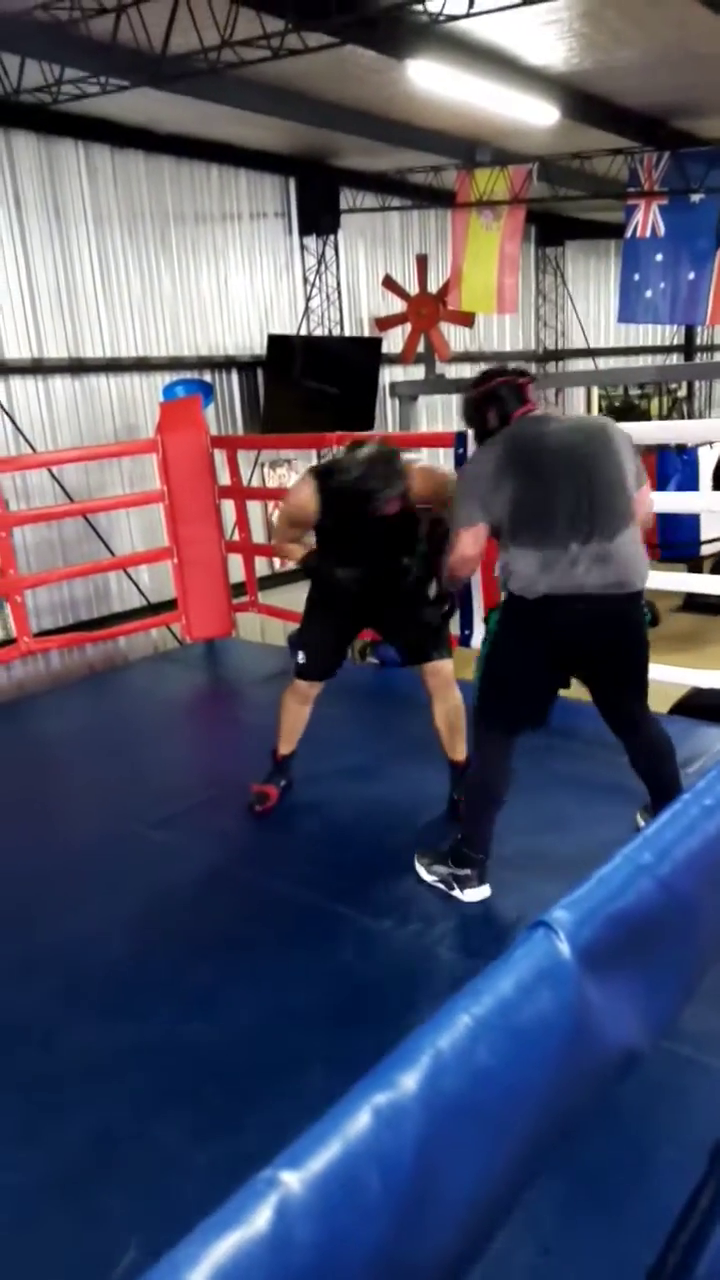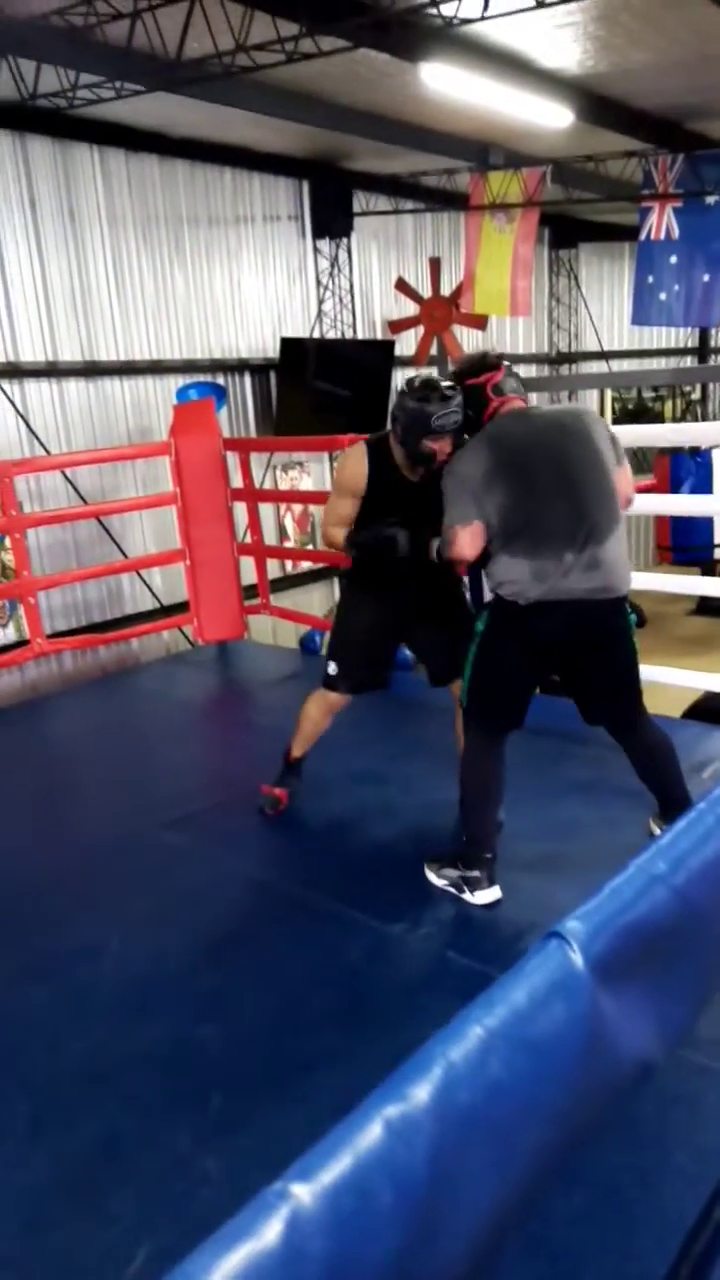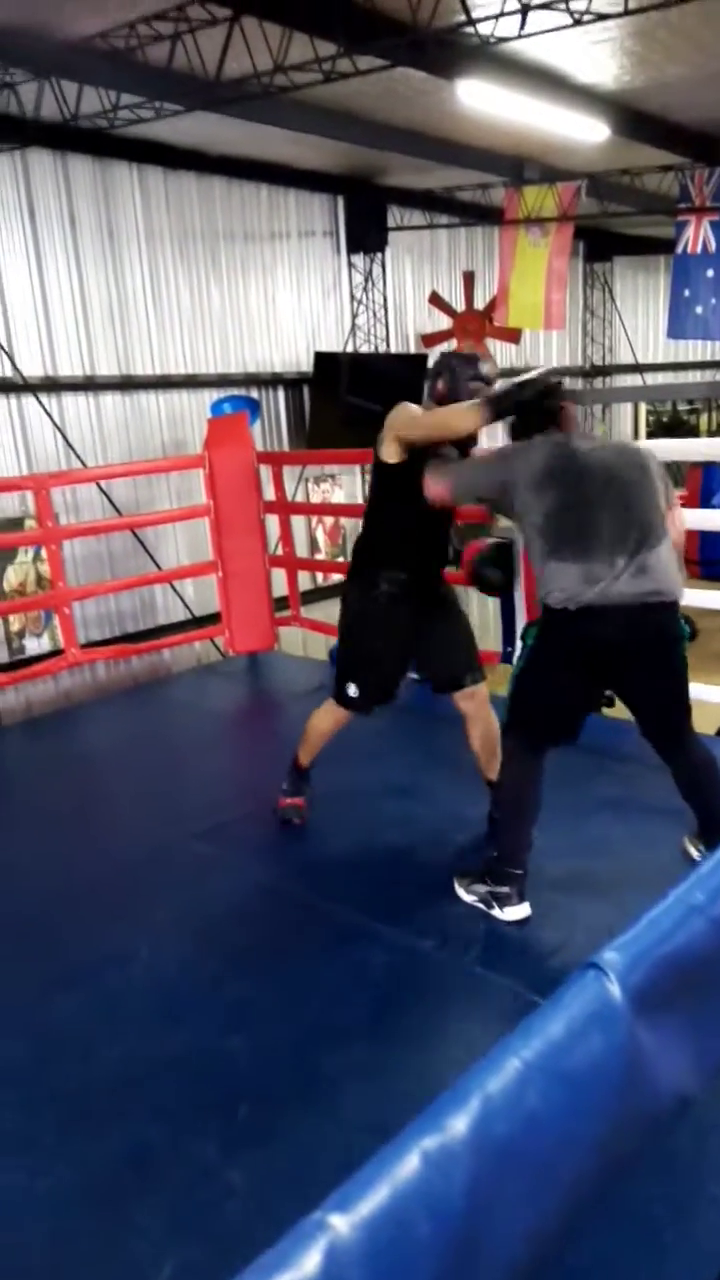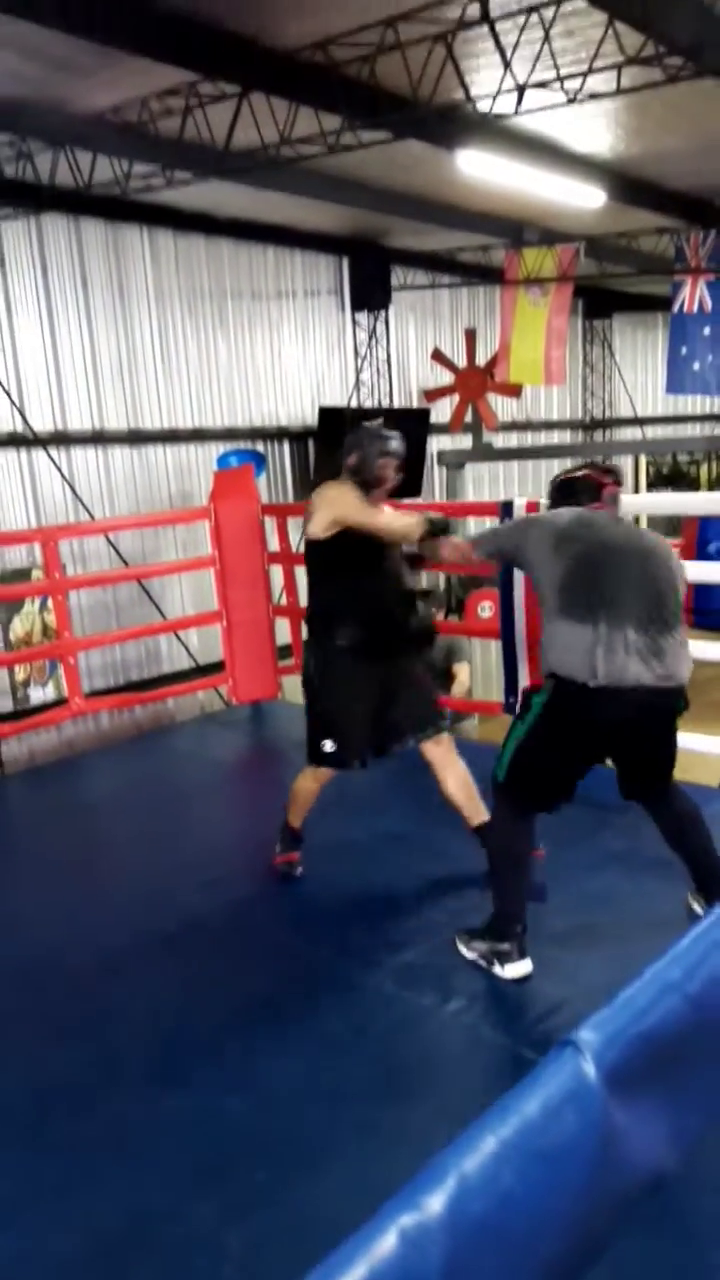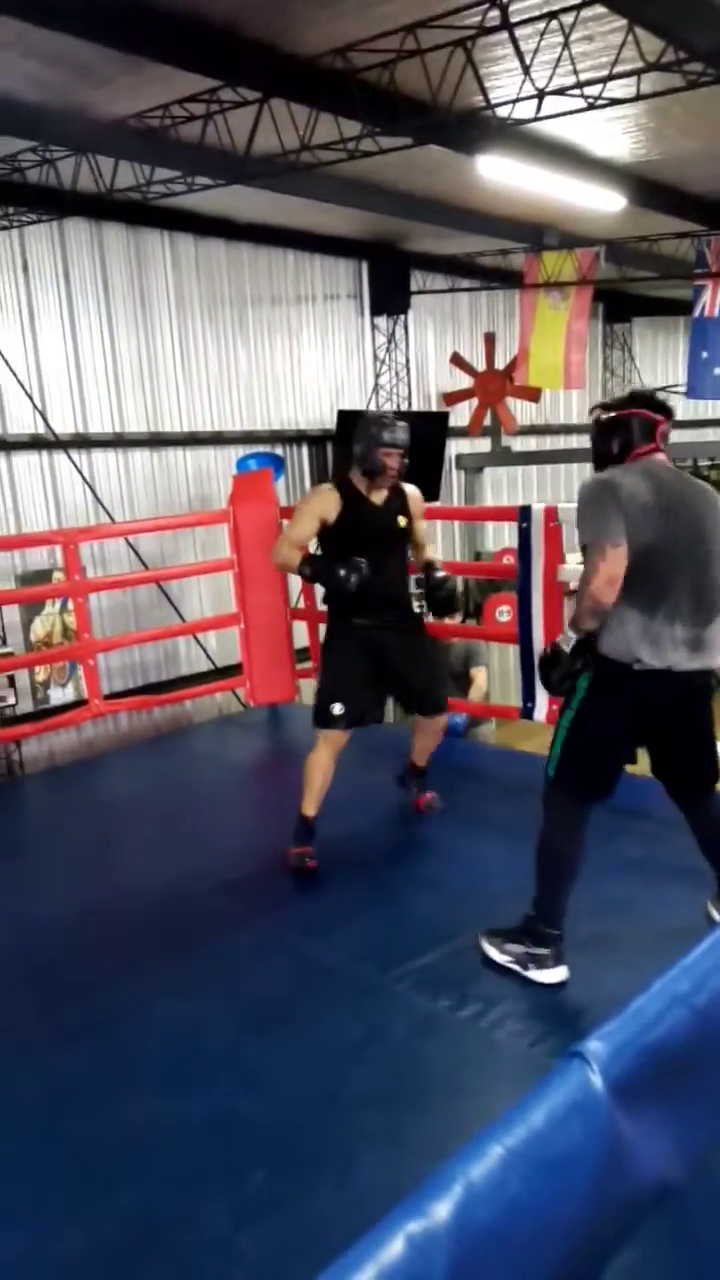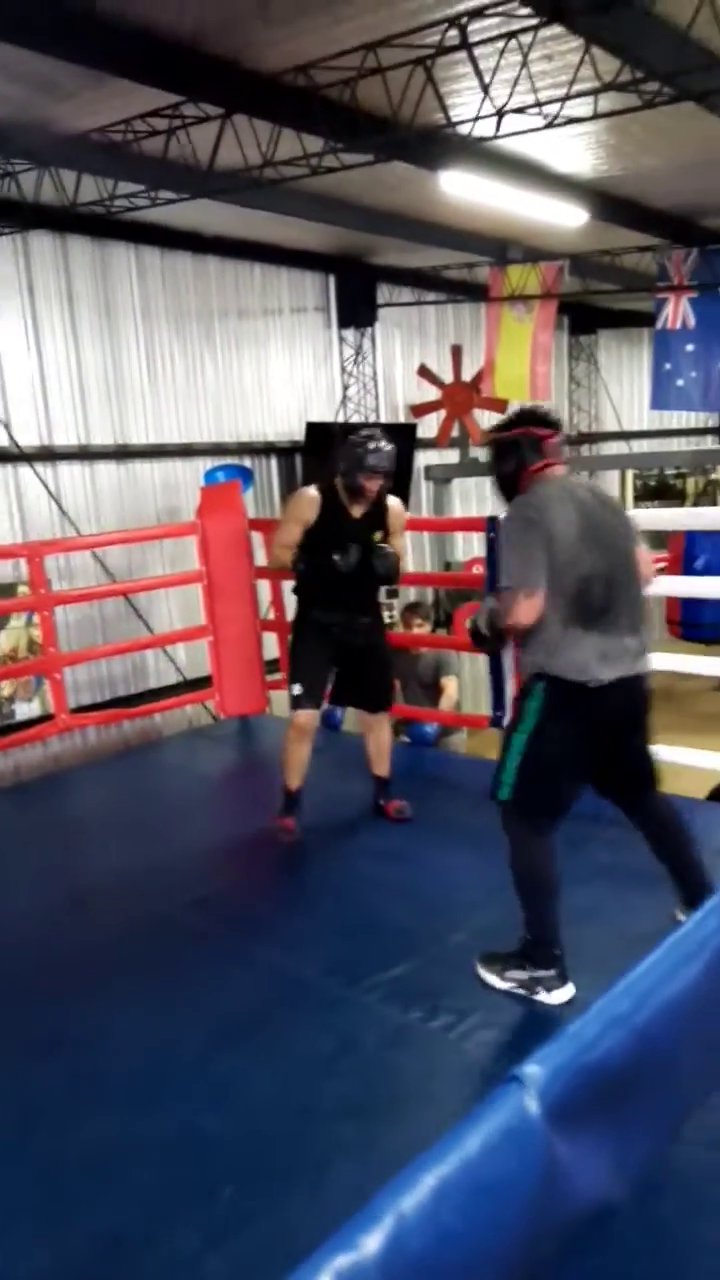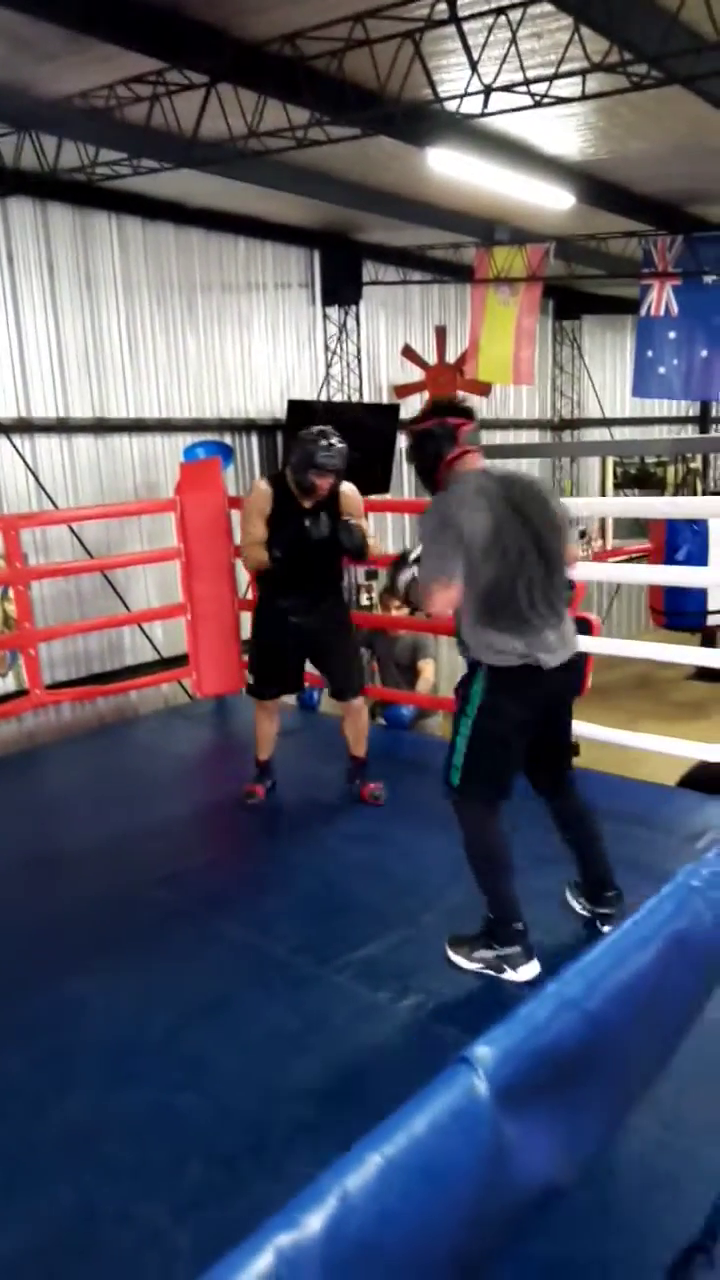
dt=0.3s
person 1, frame 1
left shoulder: (486, 460)
right shoulder: (606, 432)
left elbow: (464, 555)
right elbow: (641, 514)
left wrist: (450, 587)
left hip: (537, 608)
right hip: (618, 599)
left knee: (494, 732)
right knee: (633, 718)
left ankle: (468, 864)
person 1, frame 2
left shoulder: (469, 459)
right shoulder: (585, 421)
left elbow: (464, 550)
right elbow: (624, 495)
left wrist: (443, 540)
left hip: (524, 611)
right hip: (604, 602)
left knee: (485, 731)
right knee: (629, 720)
left ankle: (475, 867)
right ankle: (684, 823)
person 1, frame 3
left shoulder: (518, 459)
right shoulder: (636, 456)
left elbow: (436, 489)
right elbow: (673, 536)
left hip: (576, 620)
right hip: (655, 613)
left knee: (524, 743)
left ankle: (505, 883)
person 1, frame 4
left shoulder: (542, 527)
right shoulder: (659, 548)
right elbow: (675, 622)
left hip: (583, 690)
right hip: (662, 692)
left knee: (513, 801)
right knee: (660, 792)
left ankle: (506, 940)
person 1, frame 5
left shoulder: (609, 486)
left elbow: (607, 572)
left wrist: (574, 641)
left hip: (620, 670)
left knee: (566, 797)
left ankle: (543, 940)
person 1, frame 6
left shoulder: (528, 512)
right shoulder: (603, 503)
left elbow: (523, 611)
right elbow: (643, 572)
left wrist: (488, 619)
left hip: (564, 689)
right hip: (625, 679)
left knee: (524, 817)
right knee: (640, 796)
left ankle: (544, 962)
person 1, frame 7
left shoulder: (451, 506)
right shoulder: (532, 488)
left elbow: (441, 600)
right elbow: (566, 557)
left wrist: (420, 580)
left hip: (505, 674)
right hip: (559, 662)
left knee: (473, 798)
right knee: (553, 778)
left ankle: (511, 943)
right ankle: (603, 893)
person 2, frame 1
left shoulder: (416, 479)
right shoulder: (310, 493)
left elbow: (446, 510)
right elbow: (284, 540)
left wrist: (427, 559)
right wrist: (326, 572)
left hip: (404, 581)
right hip: (339, 583)
left knee: (441, 673)
right knee: (306, 683)
left ankle: (461, 786)
right ankle: (278, 771)
person 2, frame 2
right shoulder: (361, 461)
right elbow: (331, 530)
right wrist: (372, 544)
left hip: (434, 586)
right hip: (371, 590)
left knee: (469, 687)
right knee: (334, 694)
right ankle: (289, 772)
person 2, frame 3
left shoulder: (461, 445)
right shoulder: (406, 420)
right elbow: (448, 422)
right wrist: (509, 400)
left hip: (429, 591)
right hip: (377, 595)
left knee: (473, 698)
right knee: (345, 705)
right ankle: (297, 777)
person 2, frame 4
left shoulder: (382, 514)
right shoulder: (334, 498)
right elbow: (400, 528)
left wrist: (411, 609)
right wrist: (437, 528)
left hip: (388, 648)
right hip: (339, 654)
left knee: (438, 745)
right knee: (326, 767)
right ankle: (290, 838)
person 2, frame 5
left shoulder: (409, 497)
right shoulder: (328, 499)
left elbow: (423, 547)
right elbow: (284, 553)
left wrist: (437, 576)
right wrist: (324, 572)
left hip: (402, 625)
right hip: (350, 632)
left knee: (434, 713)
right knee: (332, 736)
left ankle: (414, 778)
right ankle: (303, 832)
person 2, frame 6
left shoulder: (392, 509)
right shoulder: (310, 501)
left elbow: (398, 564)
right elbow: (277, 554)
left wrist: (387, 567)
right wrist: (320, 563)
left hip: (366, 624)
right hip: (316, 624)
left knee: (376, 713)
right knee: (303, 718)
left ankle: (382, 794)
right ankle: (290, 805)
person 2, frame 7
left shoulder: (346, 496)
right shoulder: (263, 494)
left elbow: (366, 550)
right elbow: (251, 557)
left wrist: (355, 540)
right wrist: (291, 544)
left hip: (328, 609)
right hip: (277, 611)
left knee: (353, 700)
right knee: (268, 701)
left ankle: (359, 772)
right ankle: (263, 774)
